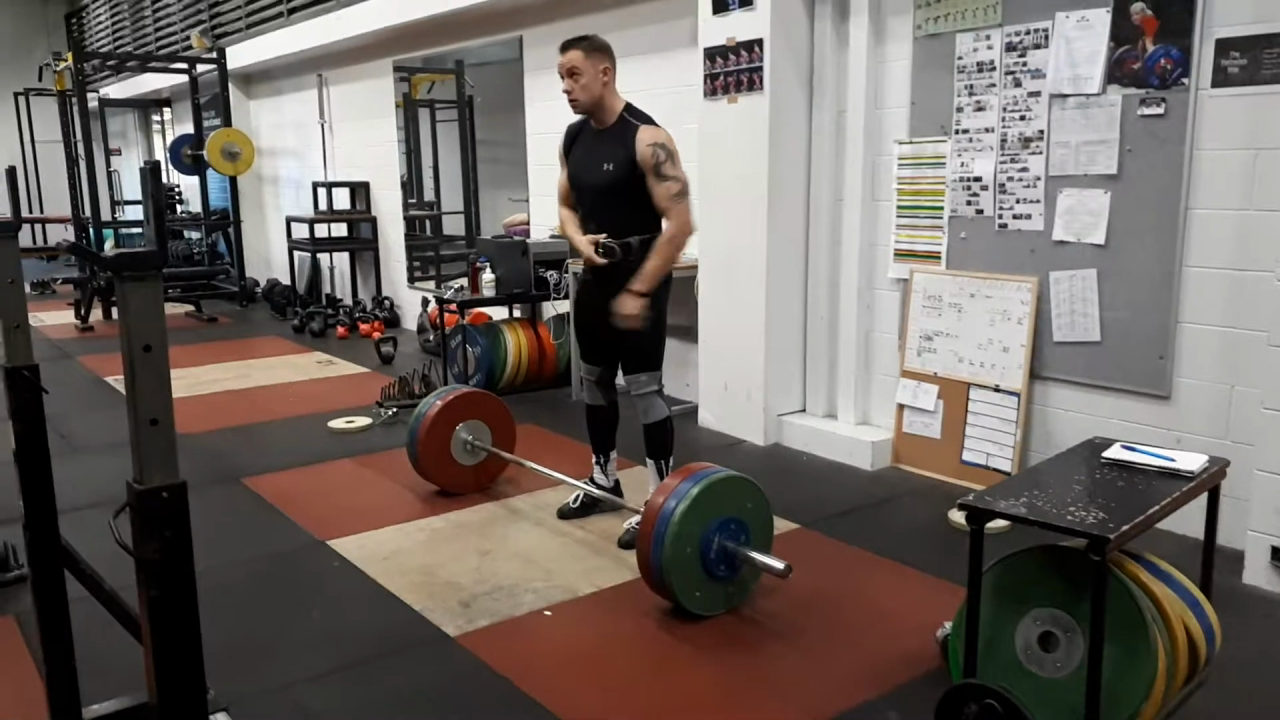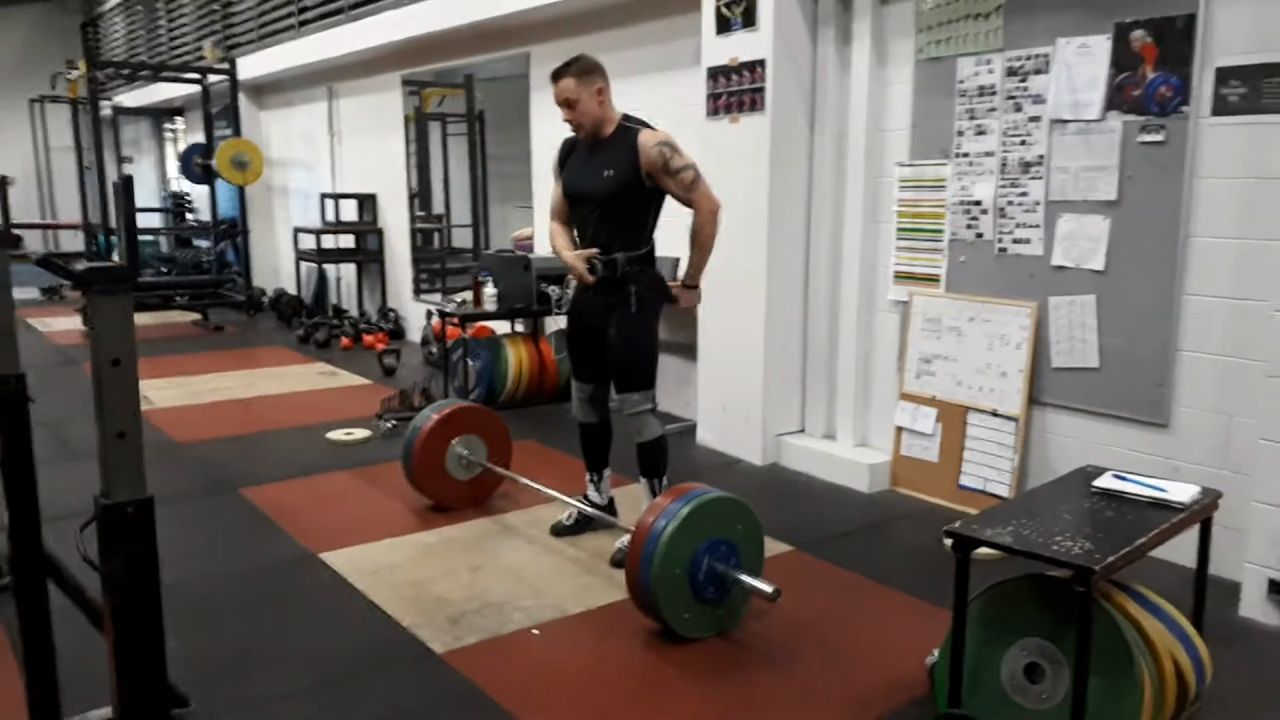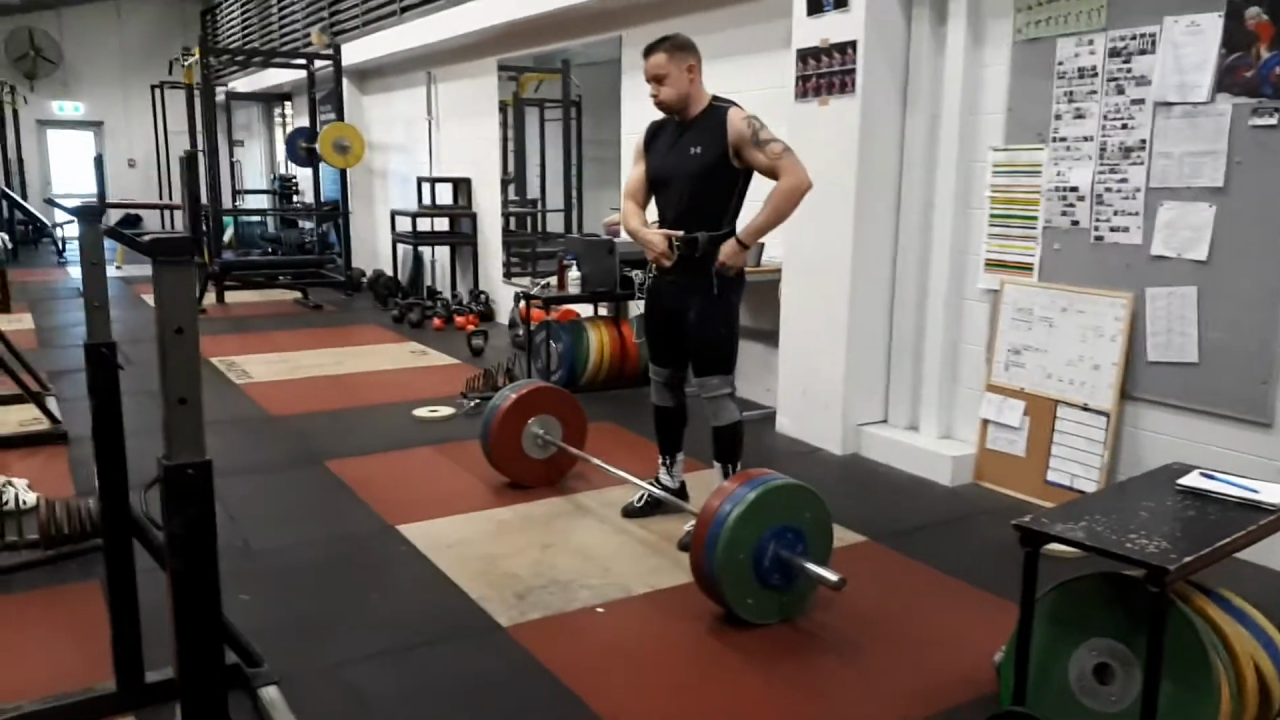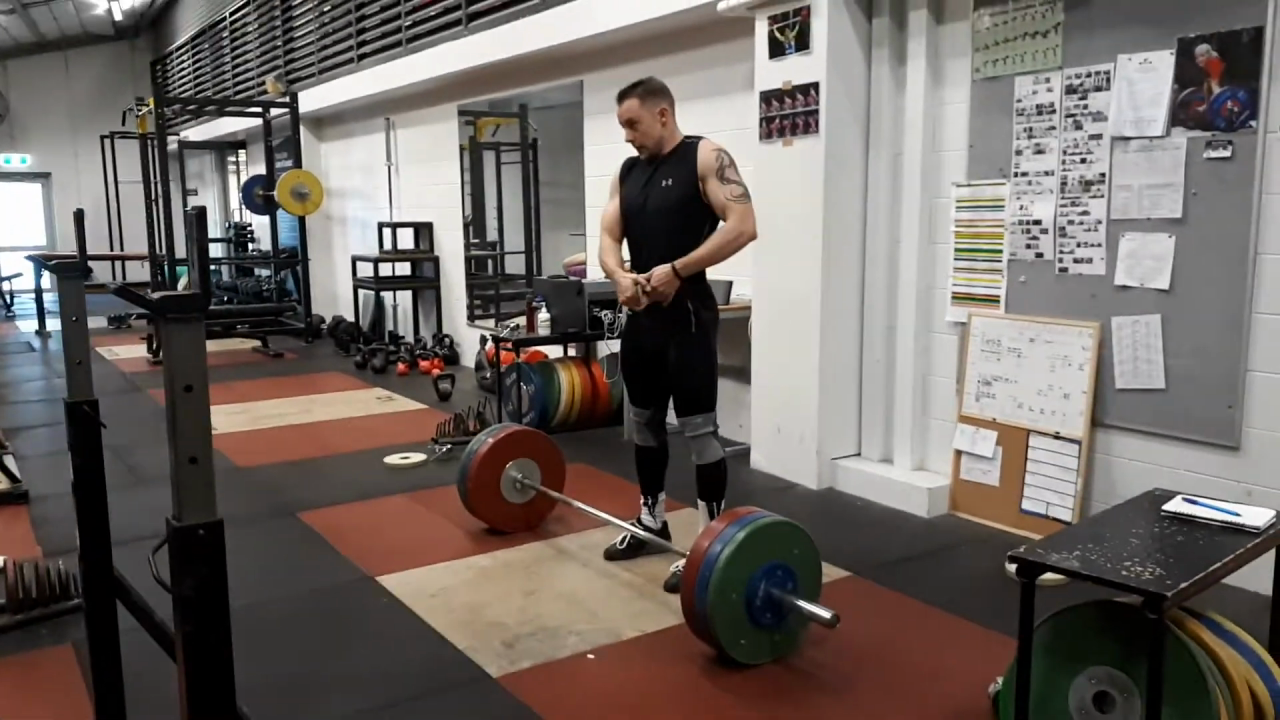
dt=0.7s
person 1, frame 1
left shoulder: (645, 139)
right shoulder: (574, 136)
left elbow: (679, 223)
left wrist: (639, 292)
right wrist: (578, 239)
left hip: (637, 277)
right hip: (594, 274)
left knee: (643, 386)
right knee: (593, 379)
right ankle: (603, 480)
person 1, frame 2
left shoulder: (647, 144)
right shoulder: (569, 151)
left elbow: (706, 206)
right elbow: (559, 219)
left wrist: (690, 282)
right wrist: (569, 254)
left hip: (632, 290)
right hip: (588, 290)
left knee: (636, 405)
right knee: (587, 397)
right ankle: (598, 497)
person 1, frame 3
left shoulder: (733, 124)
right shoulder: (654, 135)
left elbow: (796, 179)
right elbow: (631, 203)
left wrist: (743, 242)
right wrist: (645, 234)
left hip: (711, 276)
right hip: (666, 274)
left knee: (715, 390)
right knee: (663, 381)
right ankle: (669, 481)
person 1, frame 4
left shoulder: (705, 157)
right shoulder: (628, 171)
left elbow: (743, 225)
right elbow: (609, 235)
left wrist: (677, 270)
right wrist: (620, 276)
left hip: (687, 312)
right hip: (641, 315)
left knee: (697, 427)
right knee: (643, 421)
right ankle: (652, 522)
